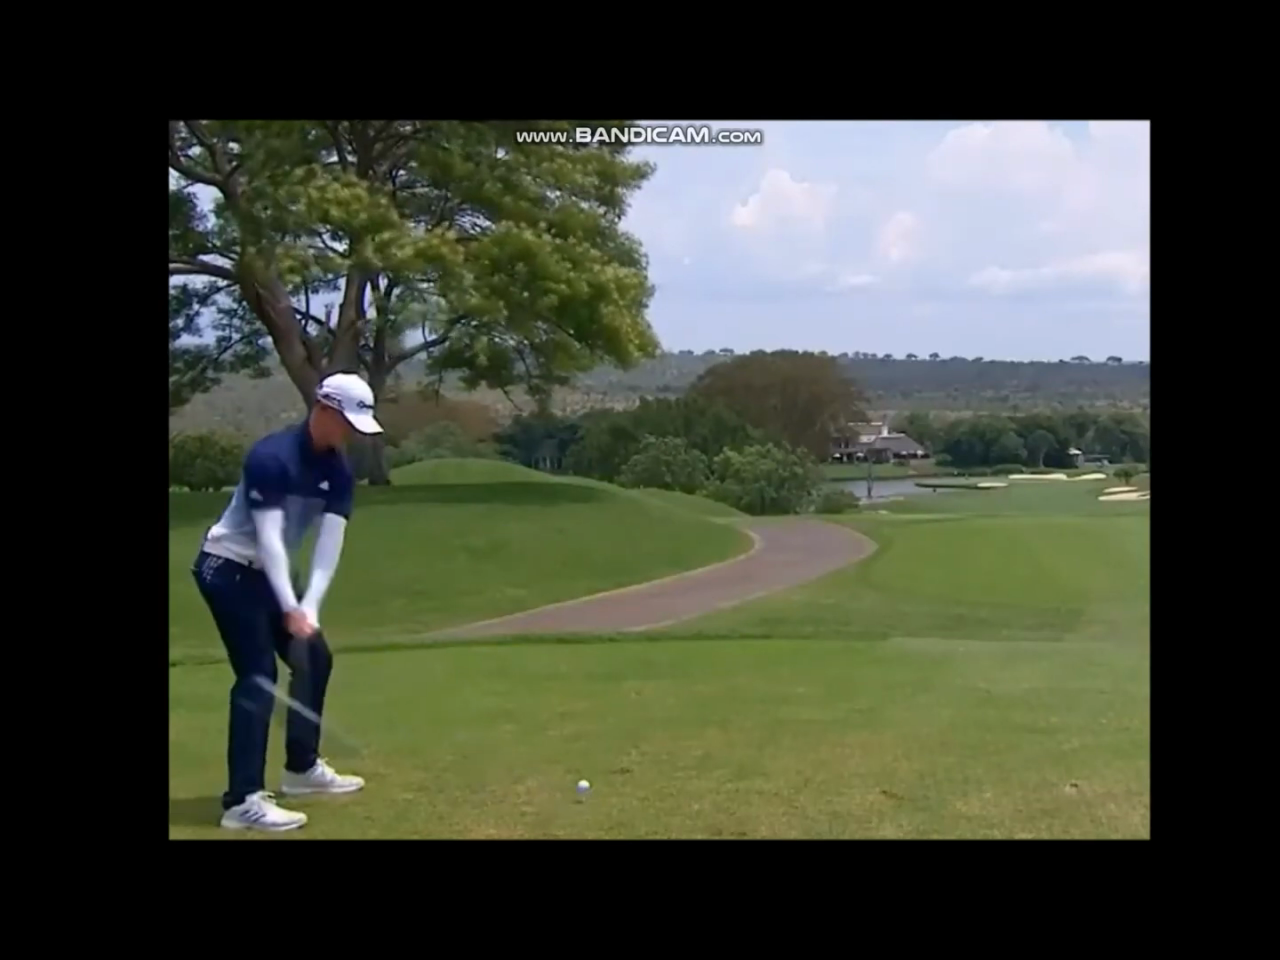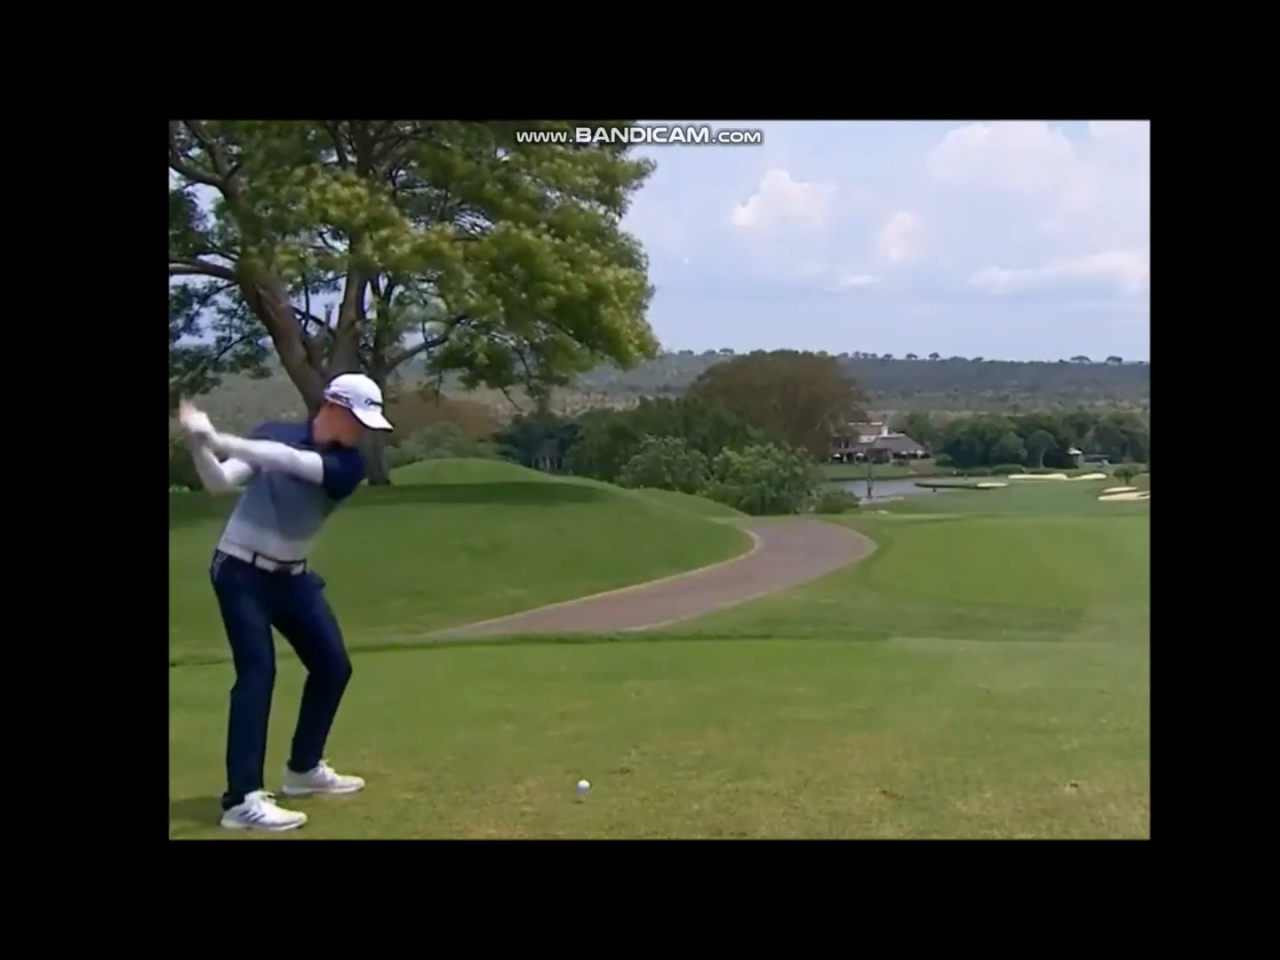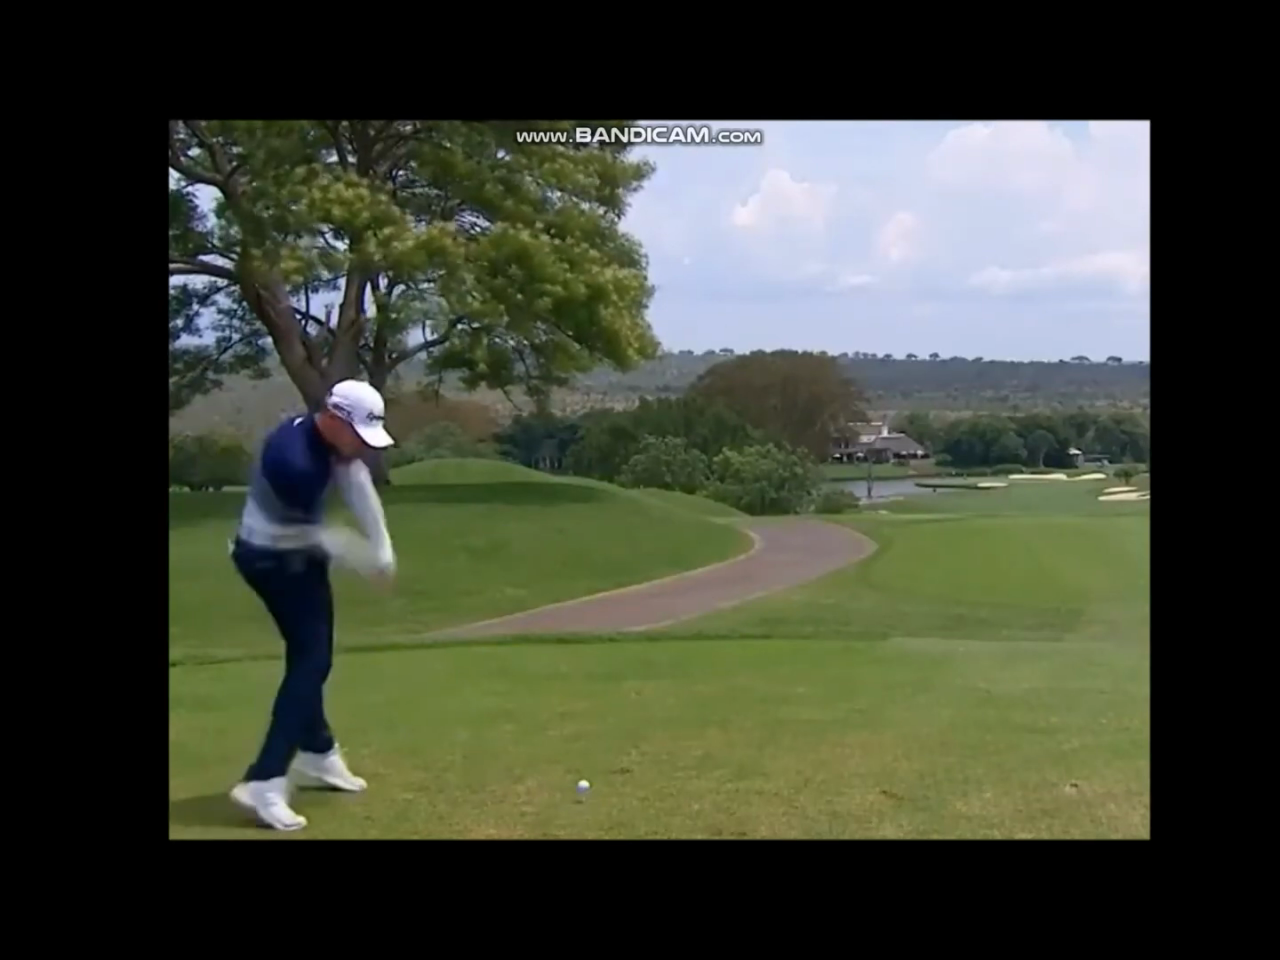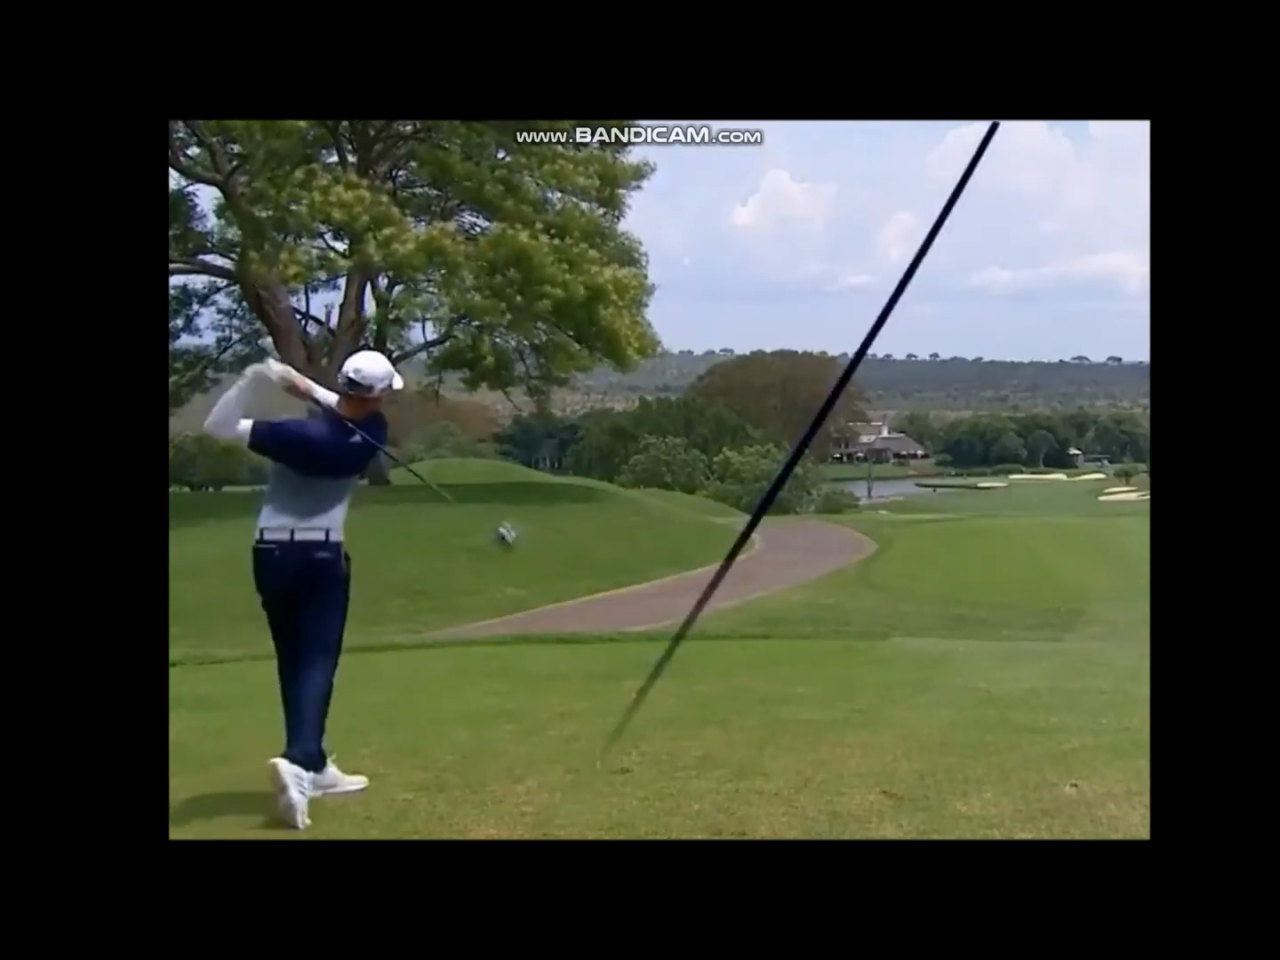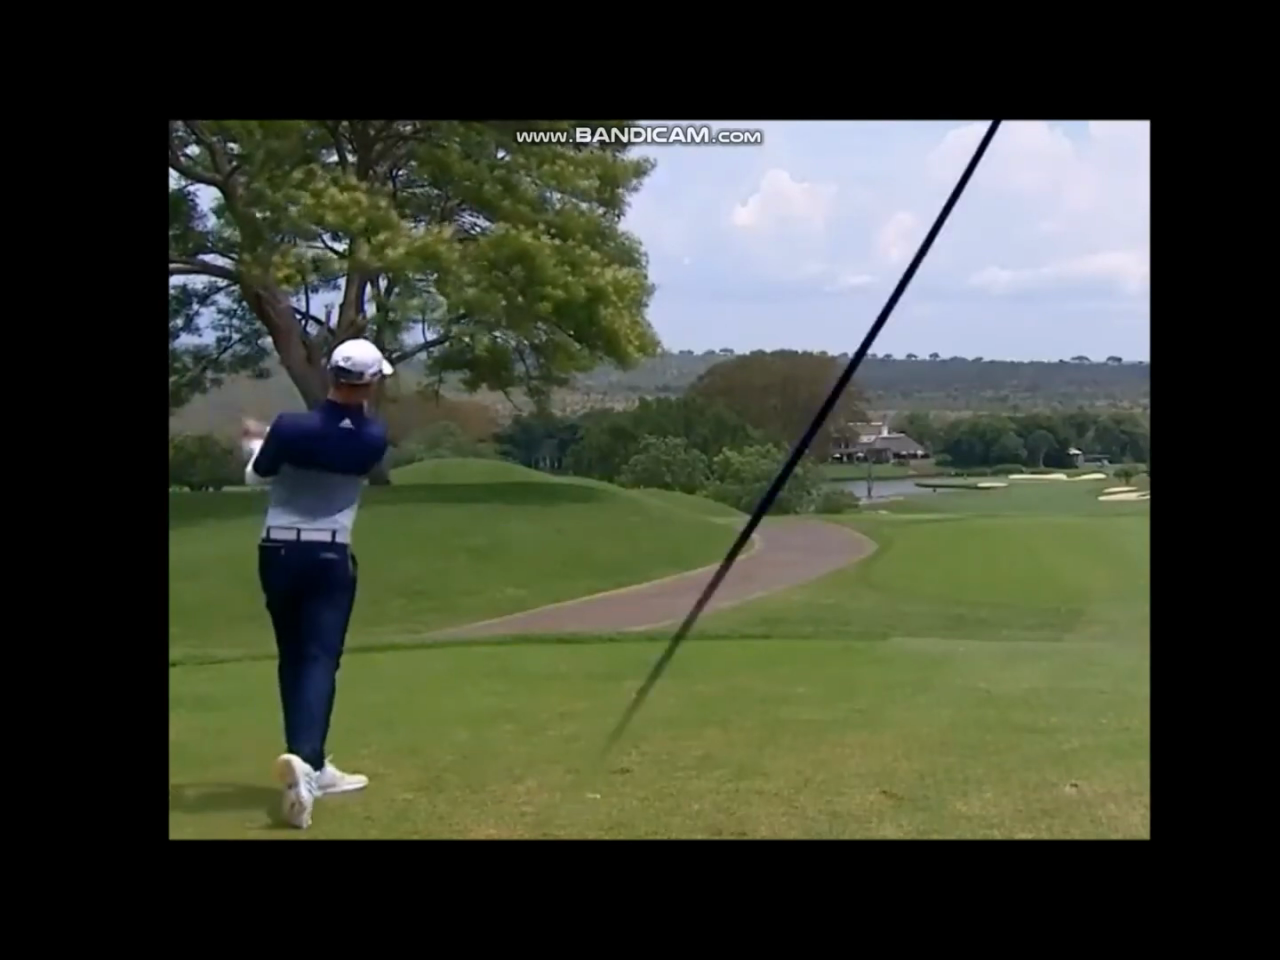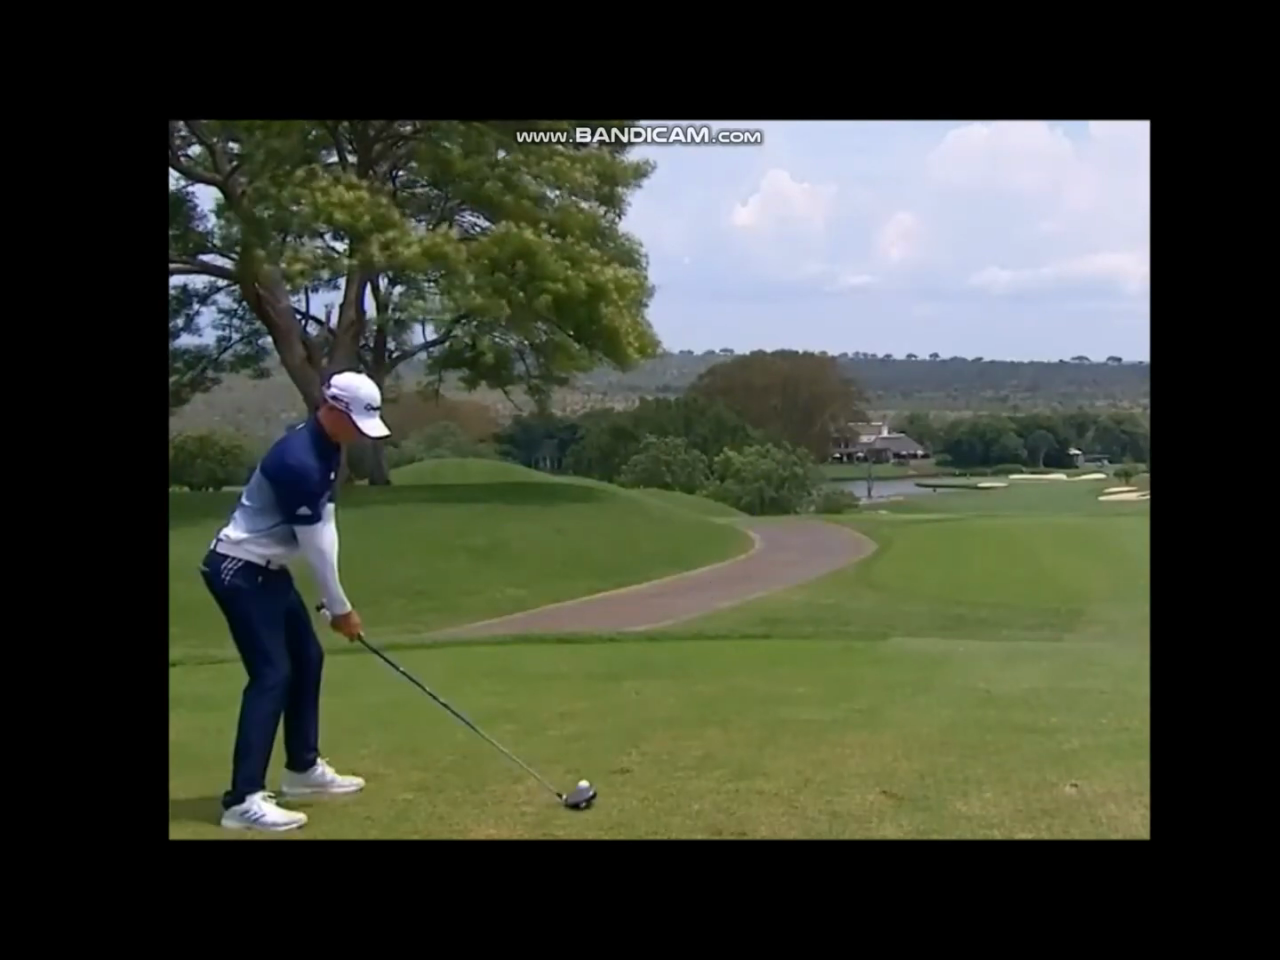
dt=0.4s
person 1, frame 1
left shoulder: (338, 470)
right shoulder: (271, 455)
left elbow: (330, 541)
right elbow: (268, 537)
left wrist: (310, 607)
right wrist: (290, 607)
left hip: (266, 573)
right hip: (227, 570)
left knee: (313, 658)
right knee: (258, 675)
left ankle: (303, 768)
right ankle: (243, 800)
person 1, frame 2
left shoulder: (348, 465)
right shoulder: (272, 434)
left elbow: (289, 461)
right elbow: (220, 478)
left wrist: (215, 438)
right wrist: (201, 443)
left hip: (293, 575)
right hip: (240, 571)
left knee: (333, 666)
right knee: (257, 673)
left ankle: (304, 768)
right ankle: (242, 799)
person 1, frame 3
left shoulder: (337, 440)
right shoulder: (291, 458)
left elbow: (361, 489)
right elbow: (316, 536)
left wrist: (381, 546)
right wrist: (368, 562)
left hip: (287, 555)
right hip: (275, 558)
left knee: (311, 655)
right knee: (310, 661)
left ankle: (315, 752)
right ankle: (264, 782)
person 1, frame 4
left shoulder: (299, 435)
right shoulder: (372, 434)
left elbow: (218, 427)
right elbow: (345, 411)
left wrist: (256, 376)
right wrist: (304, 383)
left hip: (271, 556)
right hip: (322, 559)
left knee: (292, 663)
right knee: (317, 664)
left ankle: (313, 767)
right ankle: (299, 762)
person 1, frame 5
left shoulder: (293, 429)
right shoulder: (374, 439)
left elbow: (256, 477)
left wrist: (260, 441)
right wrist: (271, 435)
left hip: (278, 553)
right hip: (329, 558)
left knee: (294, 660)
right knee: (319, 659)
left ankle: (310, 766)
right ankle: (305, 758)
person 1, frame 6
left shoulder: (324, 450)
right shoulder: (298, 461)
left elbow: (324, 527)
right elbow: (314, 545)
left wrist: (334, 601)
right wrist: (339, 606)
left hip: (264, 571)
right hip: (240, 571)
left knee: (305, 659)
right knee: (271, 672)
left ankle: (303, 769)
right ankle: (244, 798)
